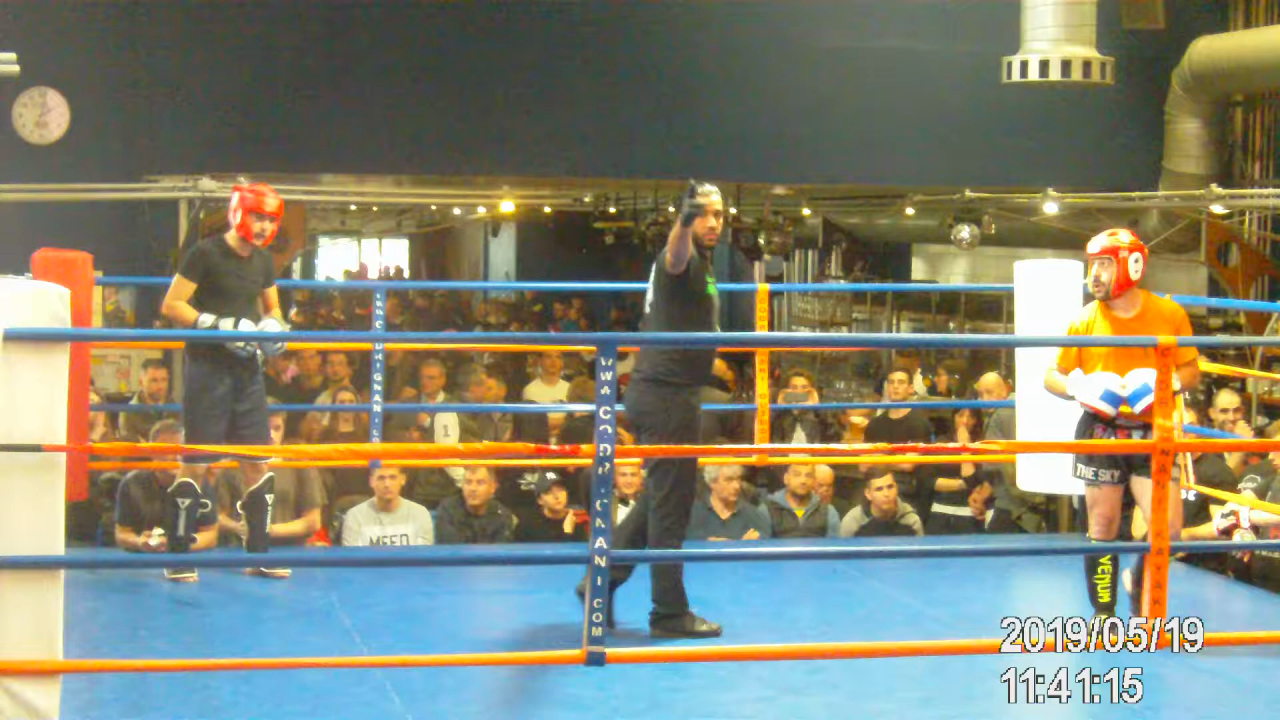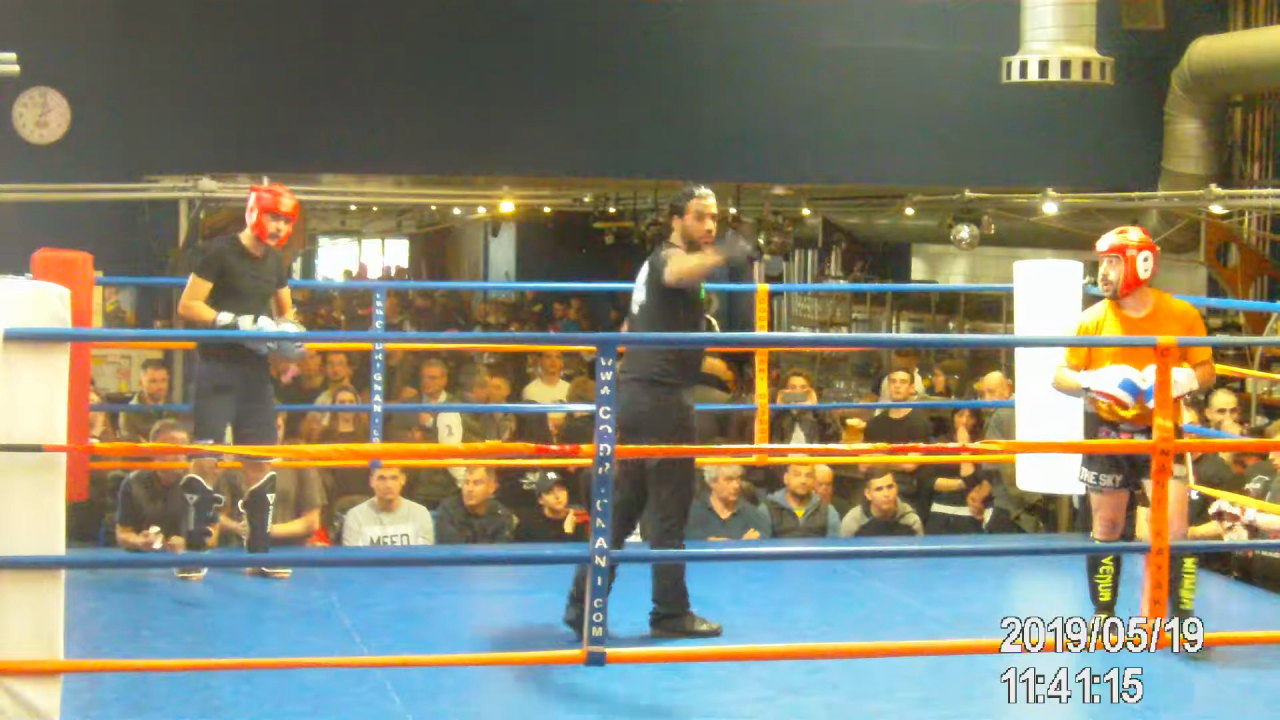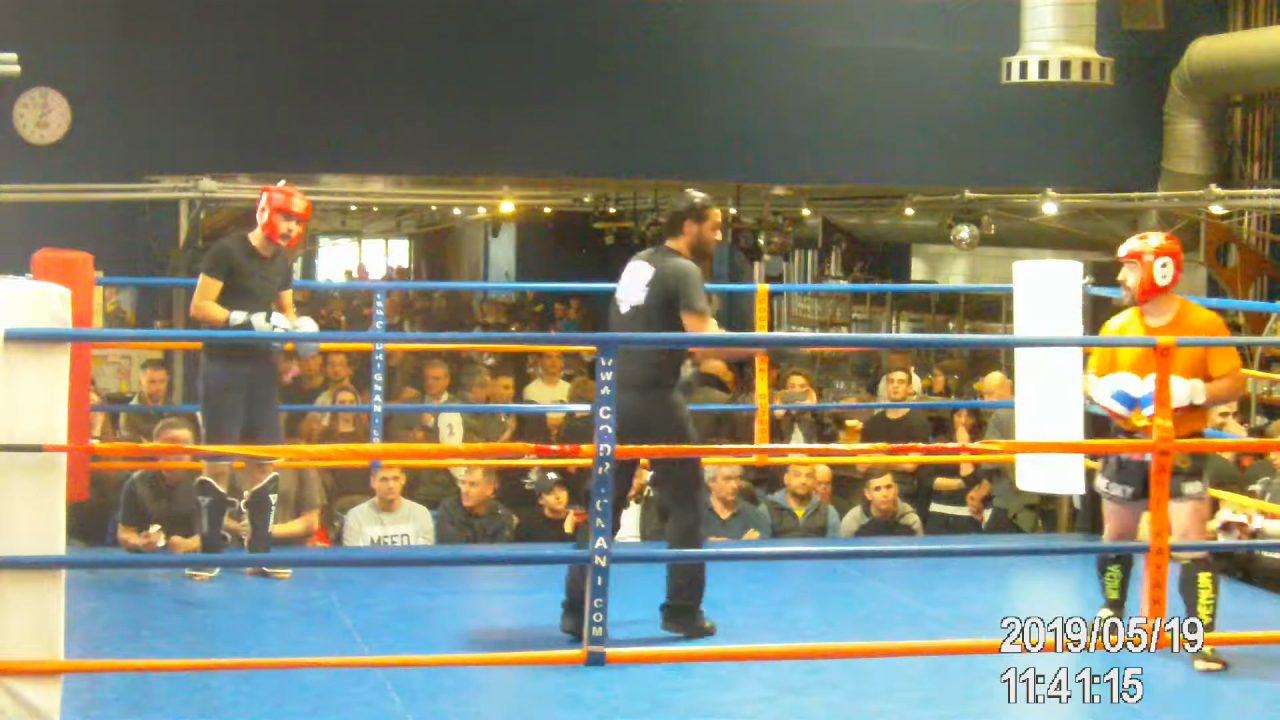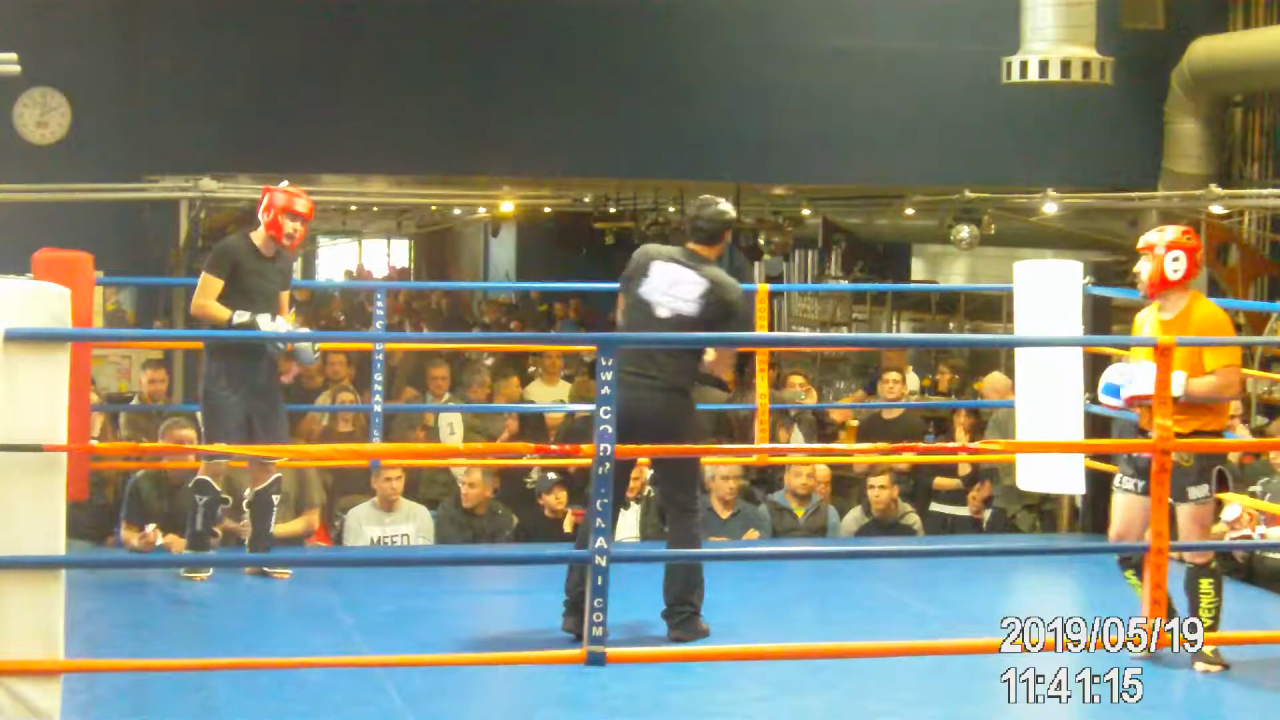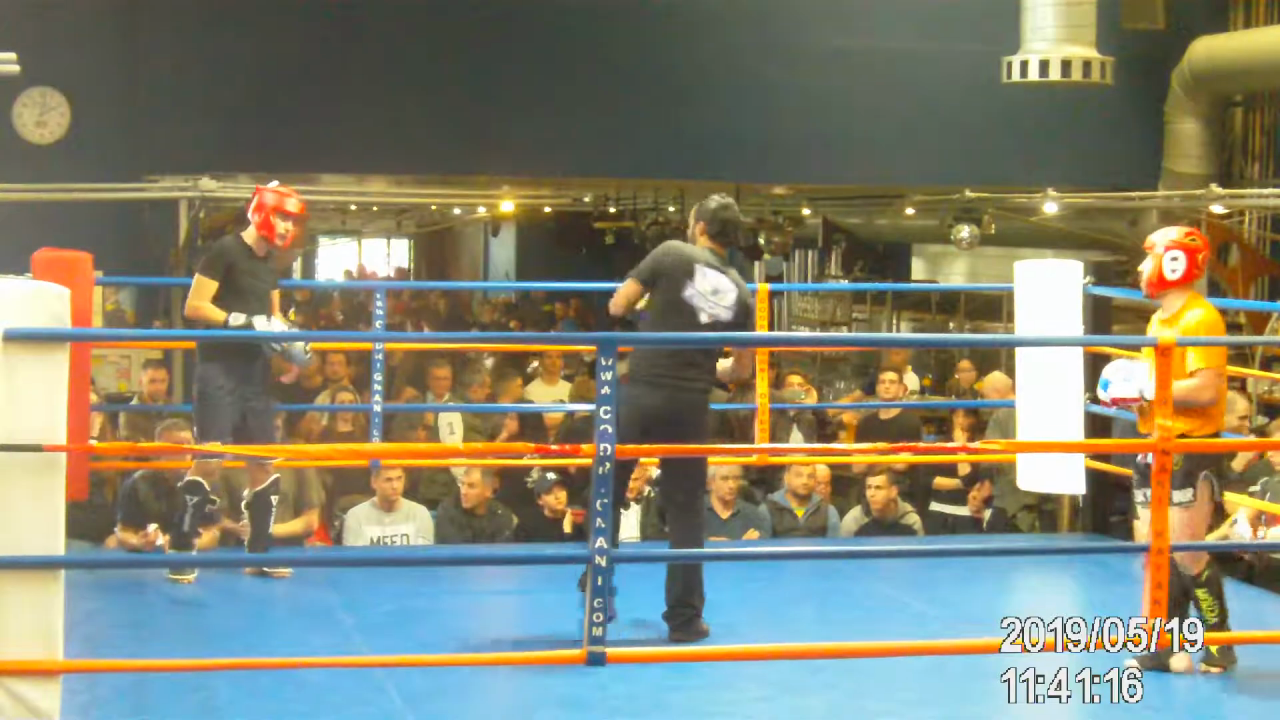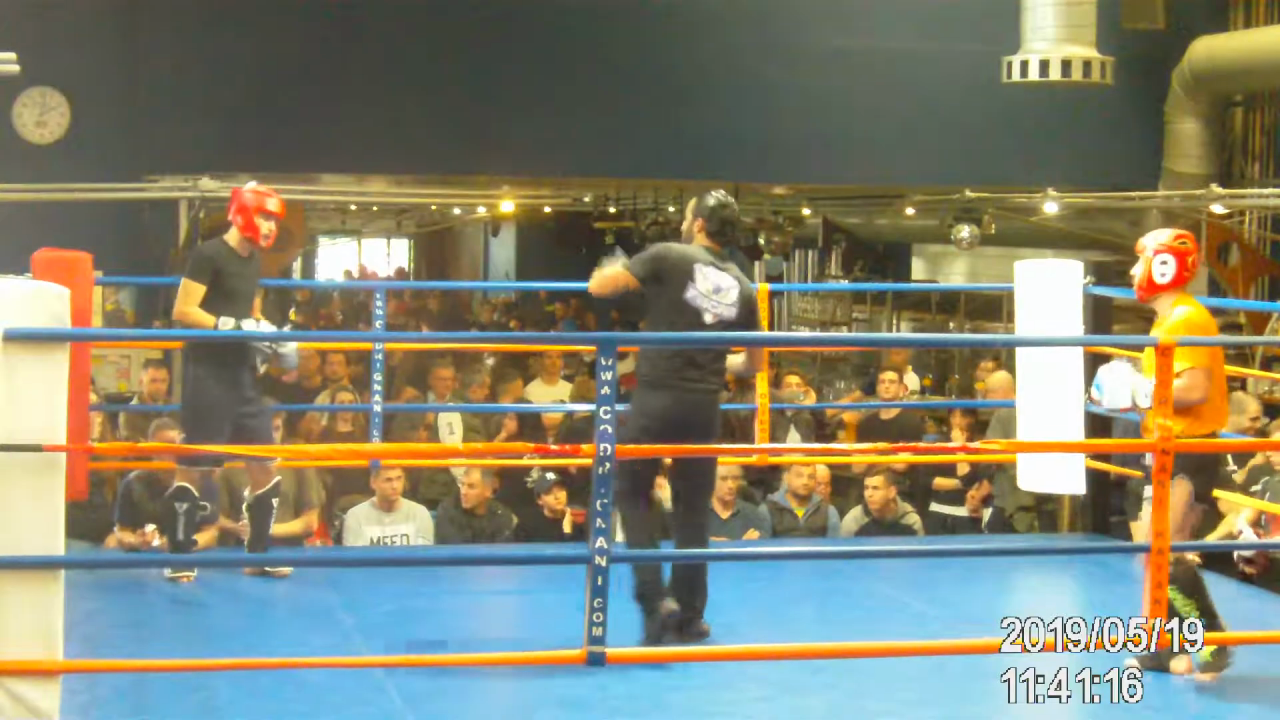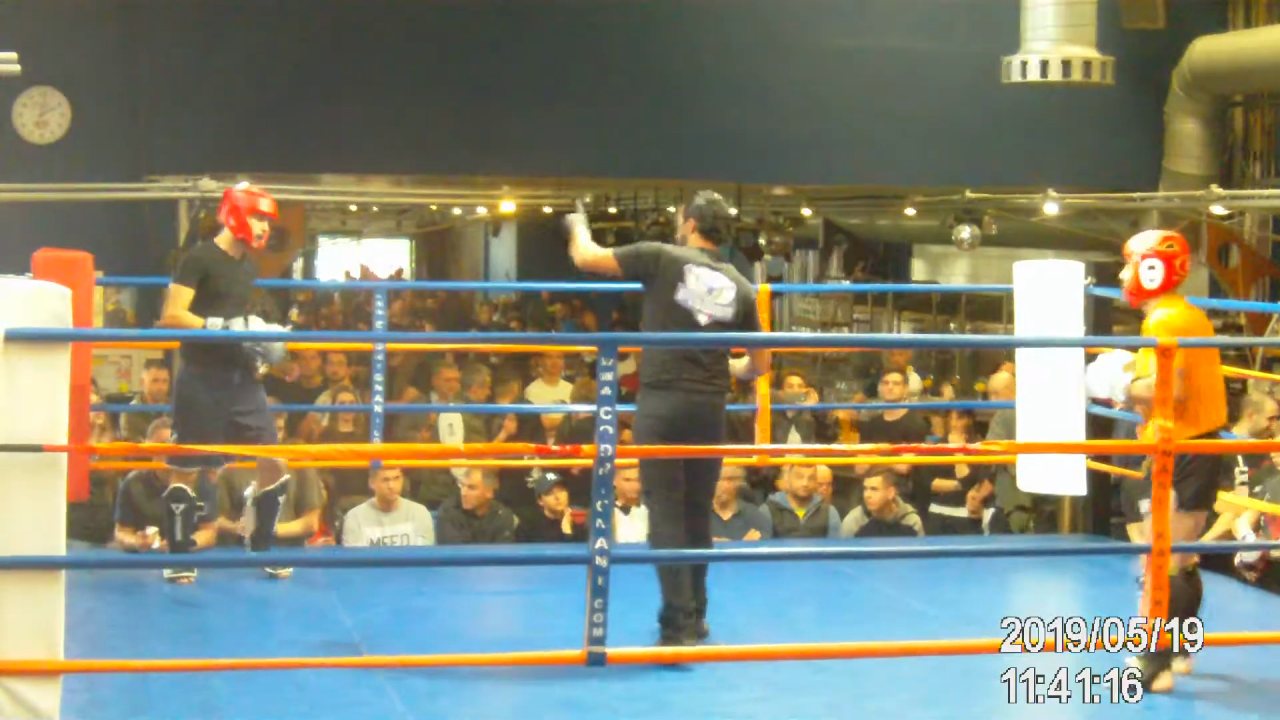
dt=0.2s
person 1, frame 1
left shoulder: (697, 263)
right shoulder: (680, 258)
right elbow: (677, 246)
right wrist: (686, 222)
left hip: (654, 391)
right hip: (667, 395)
left knee: (658, 501)
right knee: (671, 507)
left ankle: (600, 582)
right ankle: (670, 613)
person 1, frame 2
left shoulder: (661, 261)
right shoulder: (668, 257)
left elbow: (633, 329)
right elbow: (678, 270)
right wrist: (722, 253)
left hip: (635, 395)
right hip: (661, 398)
left knee: (625, 502)
right knee: (671, 508)
left ankle: (582, 602)
right ankle: (671, 612)
person 1, frame 3
left shoulder: (638, 263)
right shoulder: (684, 273)
right elbow: (704, 336)
left hip: (615, 398)
right hip: (654, 402)
left knee: (604, 507)
right knee: (685, 505)
left ankle: (577, 611)
right ankle: (683, 611)
person 1, frame 4
left shoulder: (646, 256)
right shoulder: (728, 292)
right elbow: (722, 366)
left hip: (621, 395)
right hip: (670, 404)
left knee: (603, 503)
right knee: (682, 510)
left ankle: (578, 610)
right ankle: (684, 616)
person 1, frame 5
left shoulder: (671, 254)
right shoulder: (741, 293)
left elbow: (617, 307)
right elbow: (741, 369)
left hip: (642, 394)
right hip: (691, 405)
left knee: (609, 491)
right knee: (686, 510)
right ankle: (684, 617)
person 1, frame 6
left shoulder: (670, 257)
right shoulder: (743, 287)
left elbow: (598, 287)
right elbow: (755, 363)
left wrist: (618, 265)
left hip: (655, 399)
right hip: (702, 406)
left knee: (633, 497)
right knee: (693, 512)
left ankle: (656, 601)
right ankle: (690, 616)
person 1, frame 7
left shoulder: (661, 257)
right shoulder: (740, 287)
left elbow: (583, 258)
right elbow: (760, 365)
left wrist: (577, 226)
left hip: (661, 402)
right hip: (709, 407)
left knee: (666, 513)
right knee: (698, 512)
left ankle: (679, 624)
right ankle: (694, 617)
person 2, frame 1
left shoulder: (1169, 314)
right shoulder: (1084, 320)
left elbow: (1191, 370)
right elbow: (1053, 377)
left wrist: (1166, 382)
right wrist: (1079, 389)
left hip: (1151, 434)
right hip: (1101, 433)
left knee: (1169, 530)
right knee: (1102, 529)
left ankle: (1139, 584)
right ankle: (1103, 614)
person 2, frame 2
left shoulder: (1181, 315)
right shoulder: (1092, 320)
left elbow: (1206, 368)
right elbow: (1062, 376)
left wrist: (1182, 380)
right wrist: (1092, 381)
right hip: (1107, 436)
left knee: (1177, 529)
right knee: (1108, 532)
left ankle: (1181, 620)
right ankle: (1104, 617)
person 2, frame 3
left shoulder: (1204, 323)
right shoulder: (1116, 328)
left elbow: (1235, 382)
right elbow: (1093, 381)
left wrist: (1192, 392)
right wrist: (1106, 393)
left hip: (1181, 450)
right hip: (1127, 447)
left knee: (1192, 546)
right knee: (1115, 538)
left ankle: (1203, 641)
right ankle: (1114, 609)
person 2, frame 4
left shoulder: (1210, 319)
right shoulder: (1144, 319)
left elbow: (1228, 385)
left wrist: (1168, 384)
right wrist: (1124, 384)
left hip: (1194, 448)
right hip: (1147, 443)
left knee: (1196, 550)
right knee: (1122, 539)
left ankle: (1207, 643)
person 2, frame 5
left shoulder: (1200, 320)
right shoulder: (1159, 320)
left elbow: (1206, 389)
left wrist: (1148, 386)
right wrist: (1131, 382)
left hip: (1191, 454)
right hip: (1156, 452)
left knee: (1188, 558)
left ankle: (1219, 642)
right ankle: (1168, 647)
person 2, frame 6
left shoulder: (1186, 319)
right shoulder: (1168, 320)
left elbow: (1196, 389)
left wrist: (1140, 392)
right wrist: (1137, 388)
left hip: (1185, 454)
right hip: (1171, 452)
right knee: (1169, 553)
left ankle: (1212, 640)
right ankle: (1168, 649)
person 2, frame 7
left shoulder: (1162, 321)
right shoulder: (1188, 316)
left elbow: (1167, 390)
left wrist: (1119, 385)
right wrist: (1136, 372)
left hip: (1181, 454)
right hip: (1203, 449)
right knee: (1180, 558)
left ankle: (1157, 665)
right ankle: (1174, 650)
person 3, frame 1
left shoulder: (263, 260)
right shoulder: (205, 253)
left elbow: (272, 310)
right elbow: (171, 306)
left wrist: (274, 331)
right wrist: (217, 325)
left hip: (246, 370)
right hip: (207, 369)
left knee: (257, 461)
right knee: (197, 464)
left ankle: (258, 551)
person 3, frame 2
left shoulder: (276, 261)
right shoulder: (219, 251)
left elbow: (285, 310)
right elbow: (187, 306)
left wrist: (288, 332)
right wrist: (235, 322)
left hip: (256, 368)
right hip: (216, 368)
left knee: (259, 460)
right knee: (206, 458)
left ankle: (258, 550)
person 3, frame 3
left shoulder: (283, 261)
right shoulder: (228, 250)
right elbow: (199, 307)
left wrist: (298, 330)
right wrist: (247, 320)
left hip: (262, 367)
right hip: (224, 366)
left knee: (264, 460)
right knee: (219, 462)
left ankle: (260, 551)
right ankle: (208, 551)
person 3, frame 4
left shoulder: (284, 261)
right shoulder: (231, 249)
right elbow: (200, 305)
left wrist: (294, 339)
right wrist: (250, 321)
left hip: (264, 367)
right hip: (226, 366)
left knee: (267, 460)
right knee: (217, 459)
left ankle: (260, 551)
right ankle: (198, 548)
person 3, frame 5
left shoulder: (271, 260)
right shoulder: (224, 251)
right elbow: (194, 307)
left wrist: (285, 337)
right wrist: (246, 322)
left hip: (255, 369)
right hip: (218, 367)
left knee: (264, 462)
right knee: (207, 458)
left ankle: (259, 552)
person 3, frame 6
left shoulder: (254, 261)
right shoulder: (209, 255)
right elbow: (183, 312)
left wrist: (268, 338)
right wrist: (236, 326)
left hip: (245, 375)
right hip: (208, 375)
left knee: (264, 465)
right knee: (192, 468)
left ankle: (259, 550)
right ankle: (179, 554)
person 3, frame 7
left shoulder: (248, 263)
right shoulder: (200, 258)
right elbow: (171, 315)
left wrist: (262, 334)
right wrist: (228, 326)
left hip: (242, 377)
right hip: (202, 377)
left knee: (272, 461)
right knee: (187, 471)
left ankle: (262, 546)
right ankle: (178, 556)
